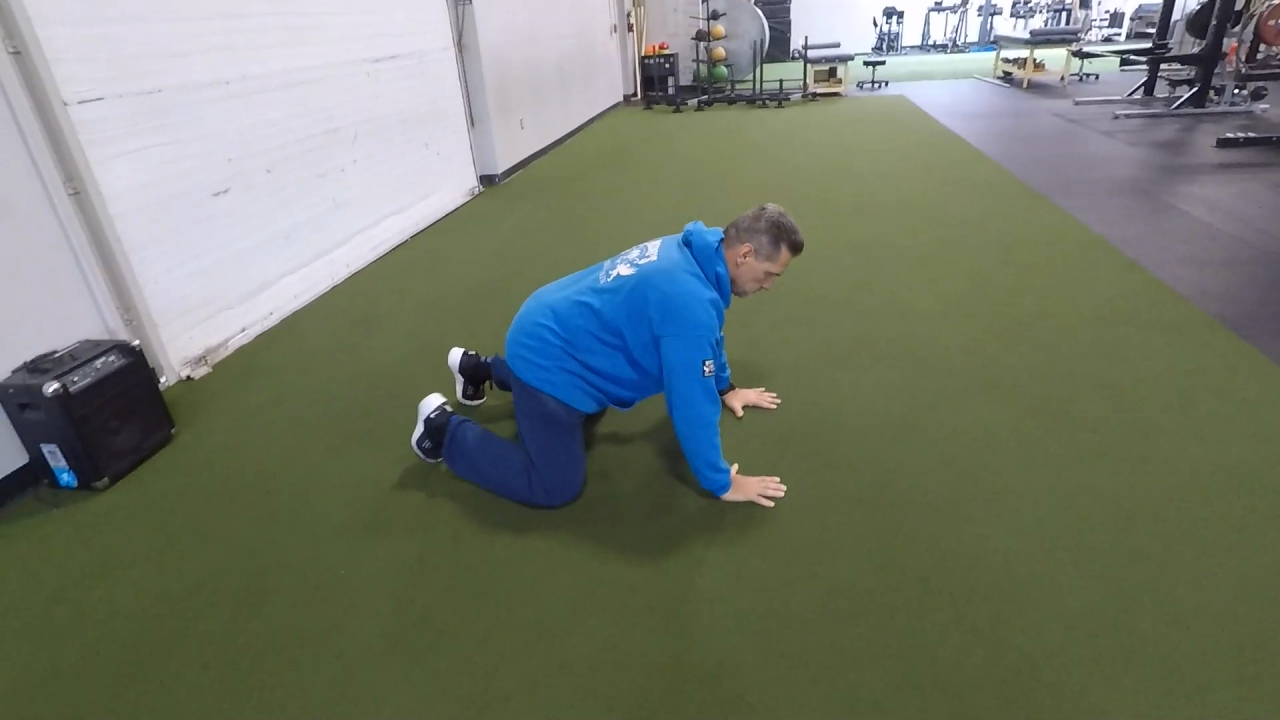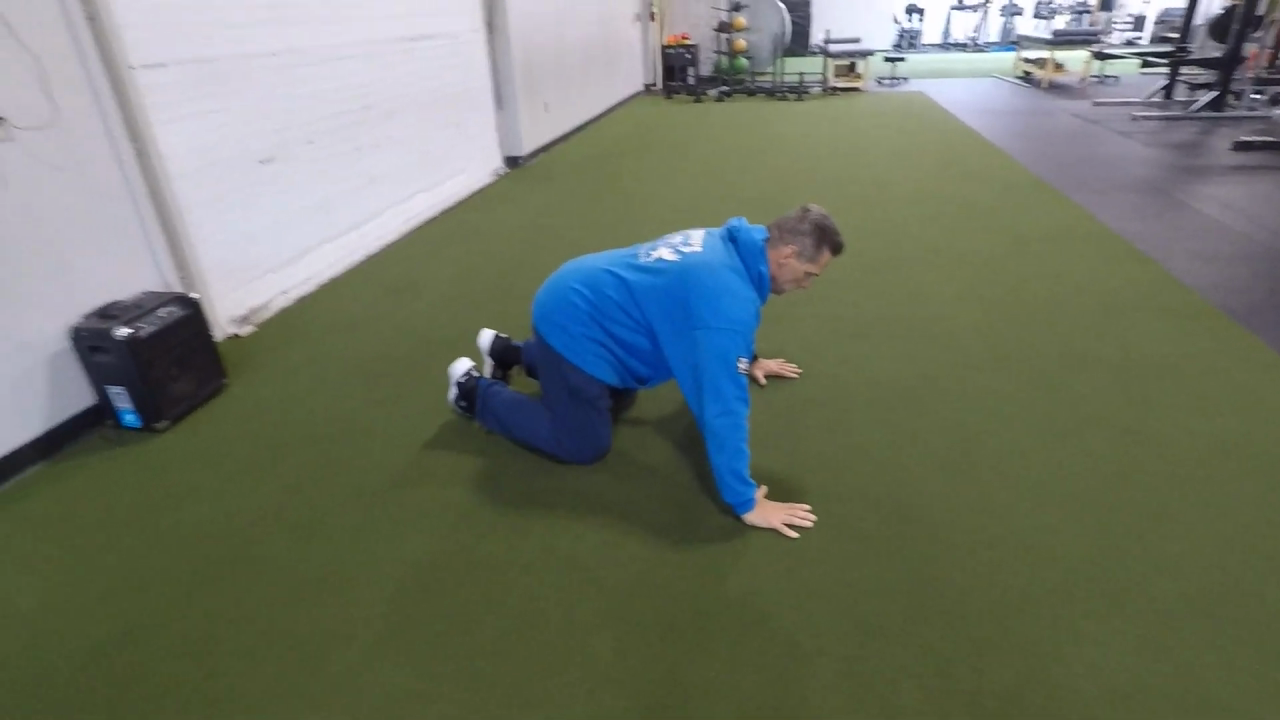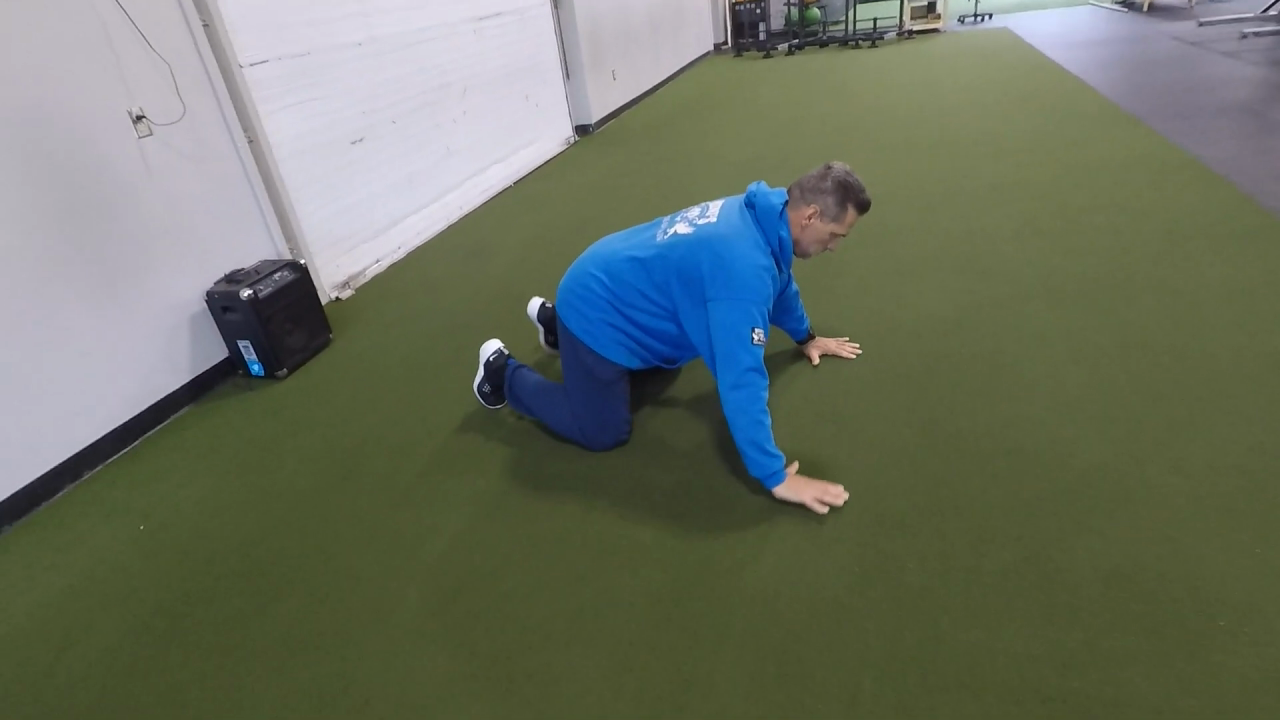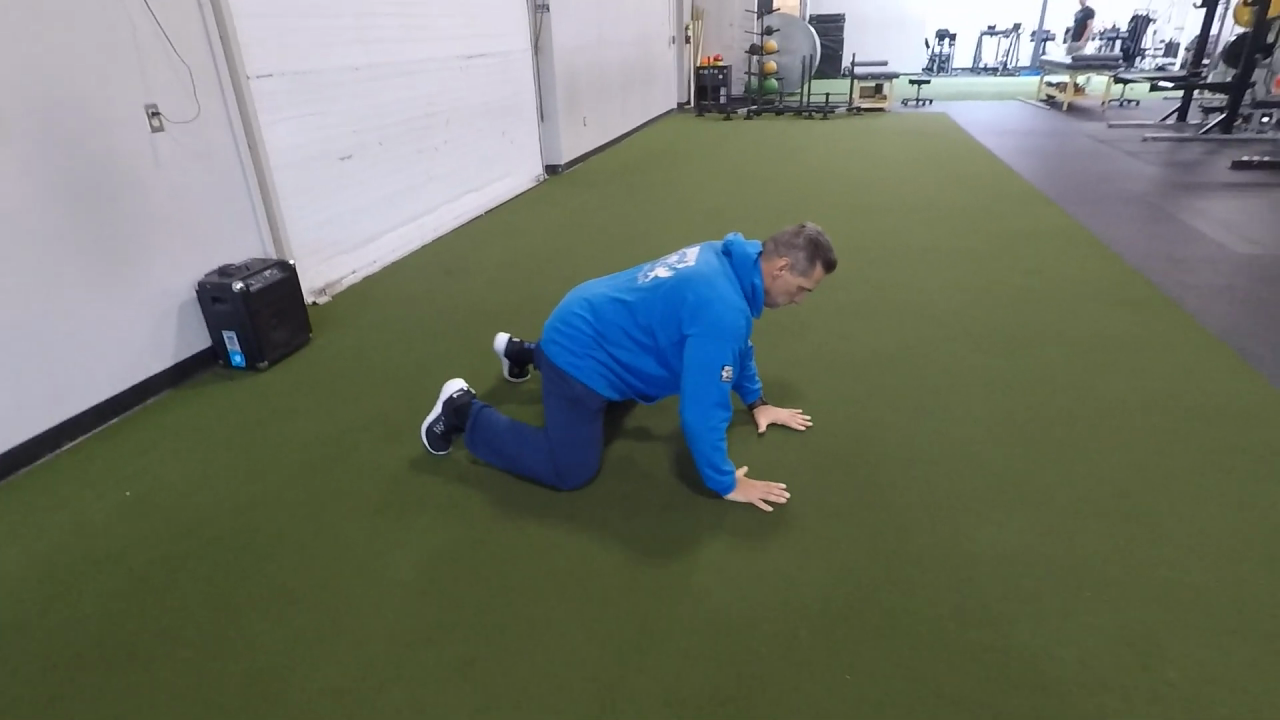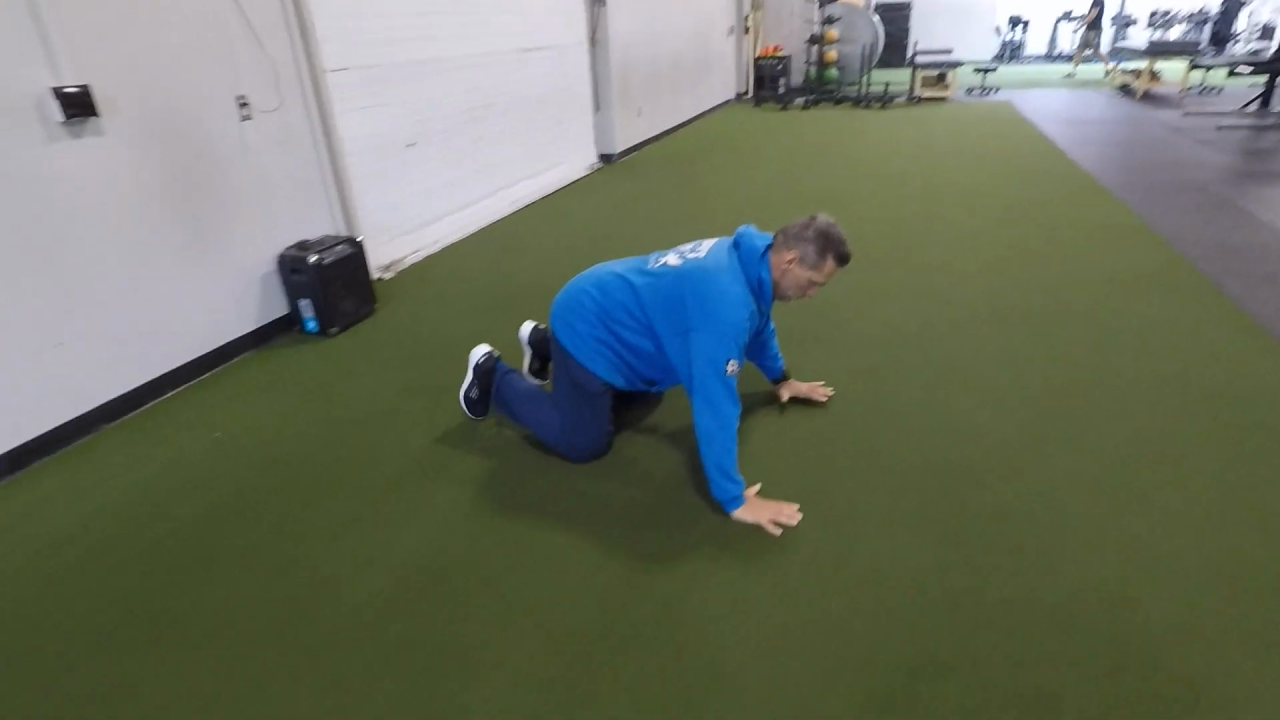
dt=1s
person 1, frame 1
left shoulder: (696, 252)
right shoulder: (690, 302)
right elbow: (693, 403)
left wrist: (725, 387)
right wrist: (721, 482)
left hip: (547, 331)
right hip: (547, 361)
left knee: (586, 412)
right knee: (555, 487)
left ankle: (480, 368)
right ankle: (445, 430)
person 1, frame 2
left shoulder: (731, 246)
right shoulder: (730, 298)
right elbow: (723, 406)
left wrist: (748, 360)
right wrist: (745, 502)
left hip: (579, 297)
right hip: (574, 324)
left knee: (616, 399)
right knee: (583, 445)
left ankle: (509, 352)
right ankle: (476, 390)
person 1, frame 3
left shoulder: (759, 215)
right shoulder: (744, 266)
left elbow: (779, 282)
right elbow: (741, 381)
left wrist: (806, 337)
right wrist: (775, 477)
left hip: (612, 283)
right hip: (596, 312)
left knee: (667, 364)
right knee: (604, 432)
left ankle: (555, 318)
right ankle: (503, 373)
person 1, frame 4
left shoulder: (732, 262)
right shoulder: (722, 308)
left elbow: (739, 344)
right elbow: (704, 409)
left wrist: (756, 401)
right wrist: (726, 483)
left hip: (587, 324)
right hip: (580, 350)
left knee: (621, 400)
right knee: (572, 472)
left ankle: (523, 352)
right ankle: (463, 412)
person 1, frame 5
left shoulder: (748, 258)
right shoulder: (725, 301)
left elbow: (758, 325)
right elbow: (715, 408)
left wrist: (781, 379)
right wrist: (733, 499)
left hip: (605, 302)
right hip: (587, 329)
left knee: (640, 399)
right knee: (584, 441)
left ankle: (545, 343)
right ankle: (493, 374)
